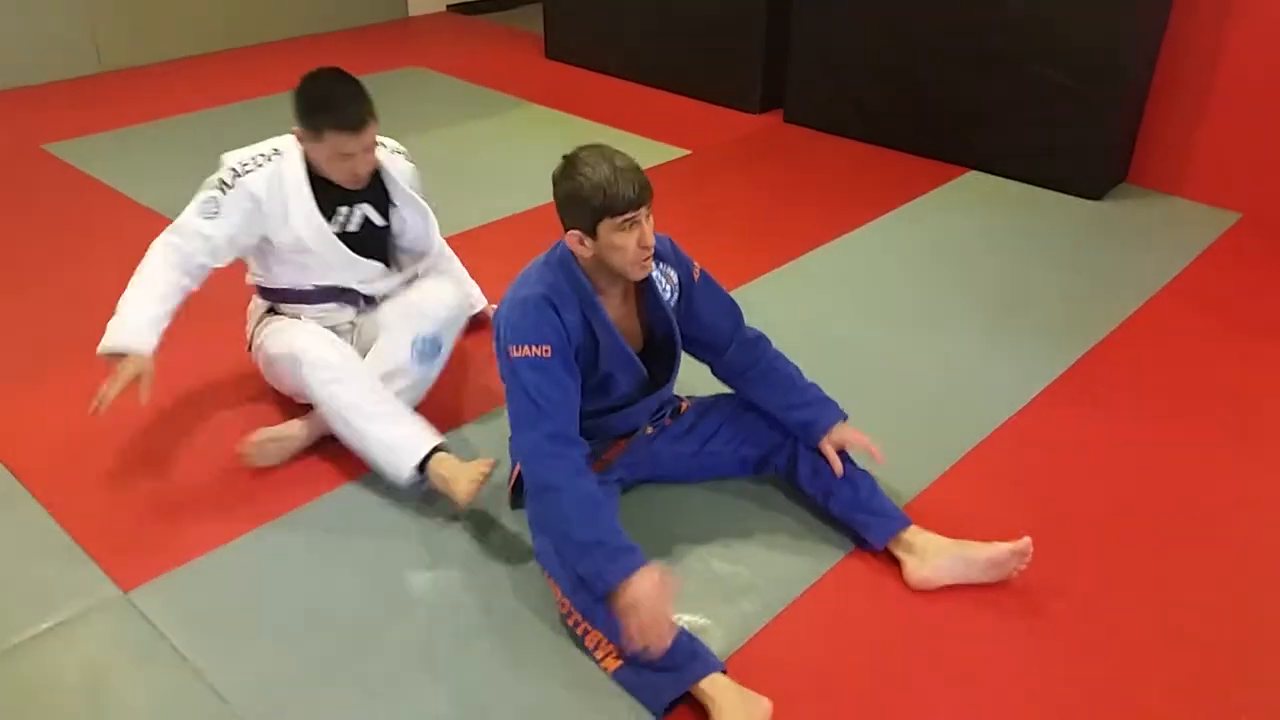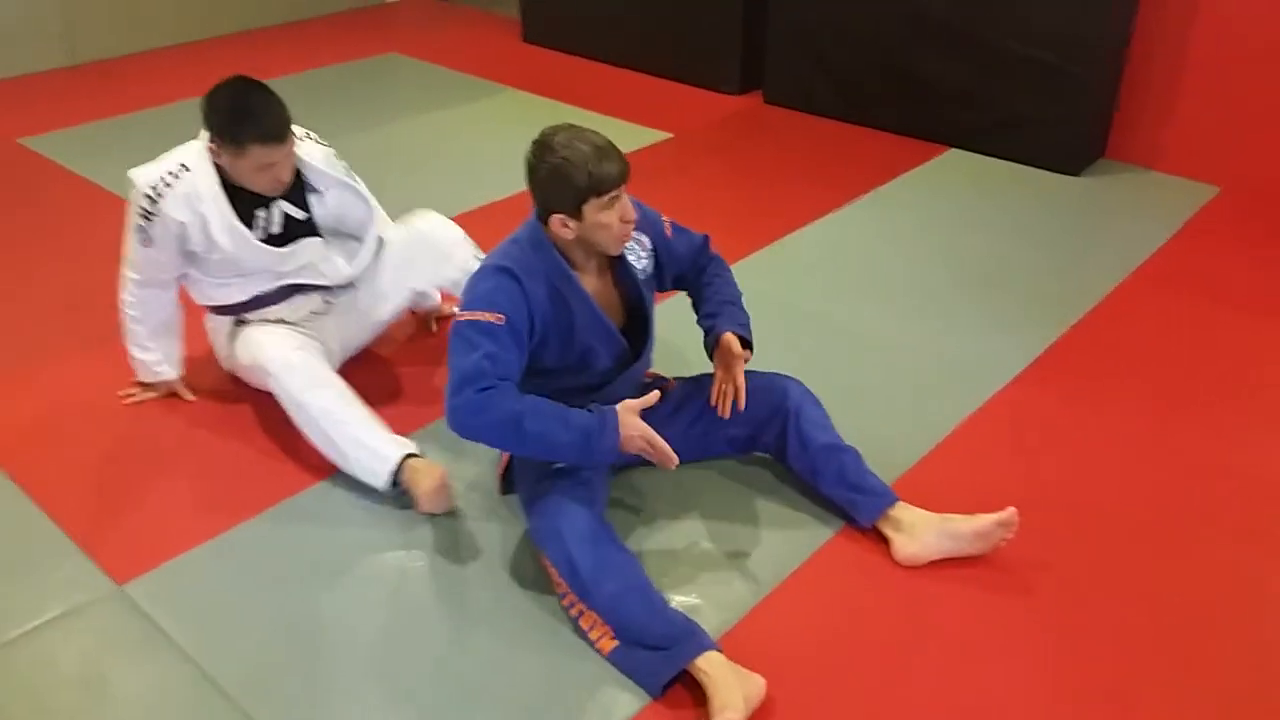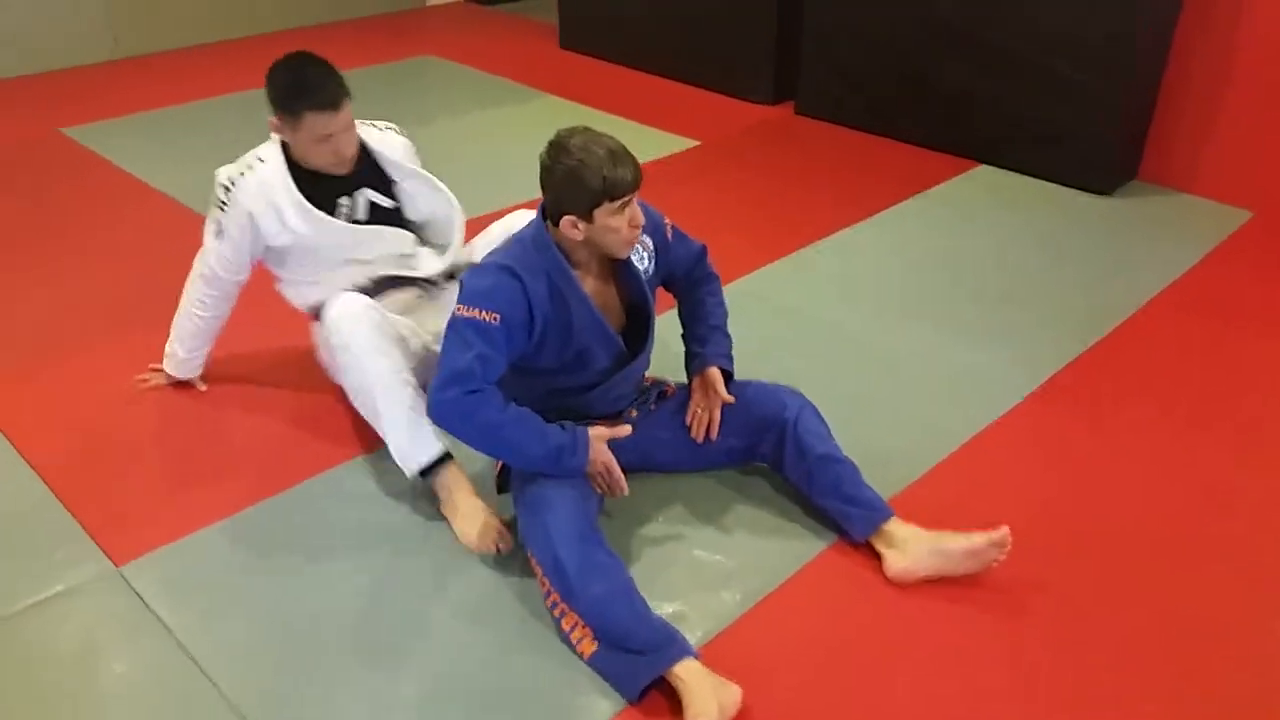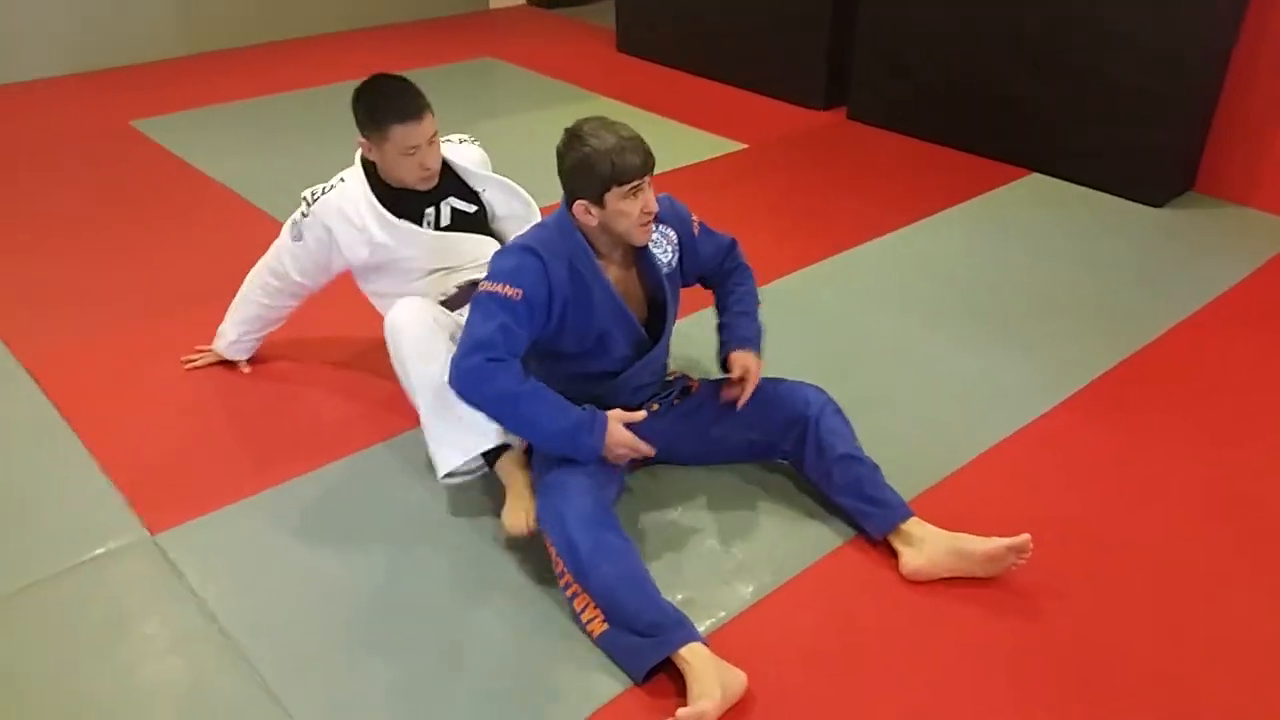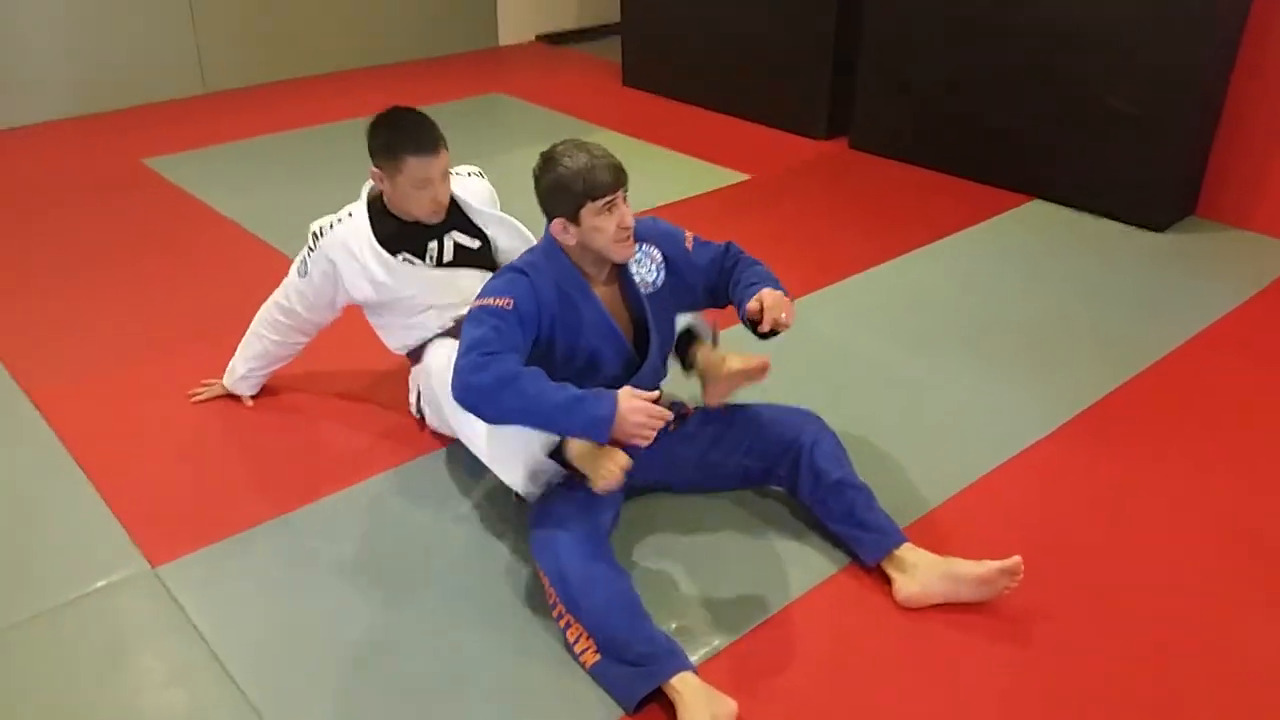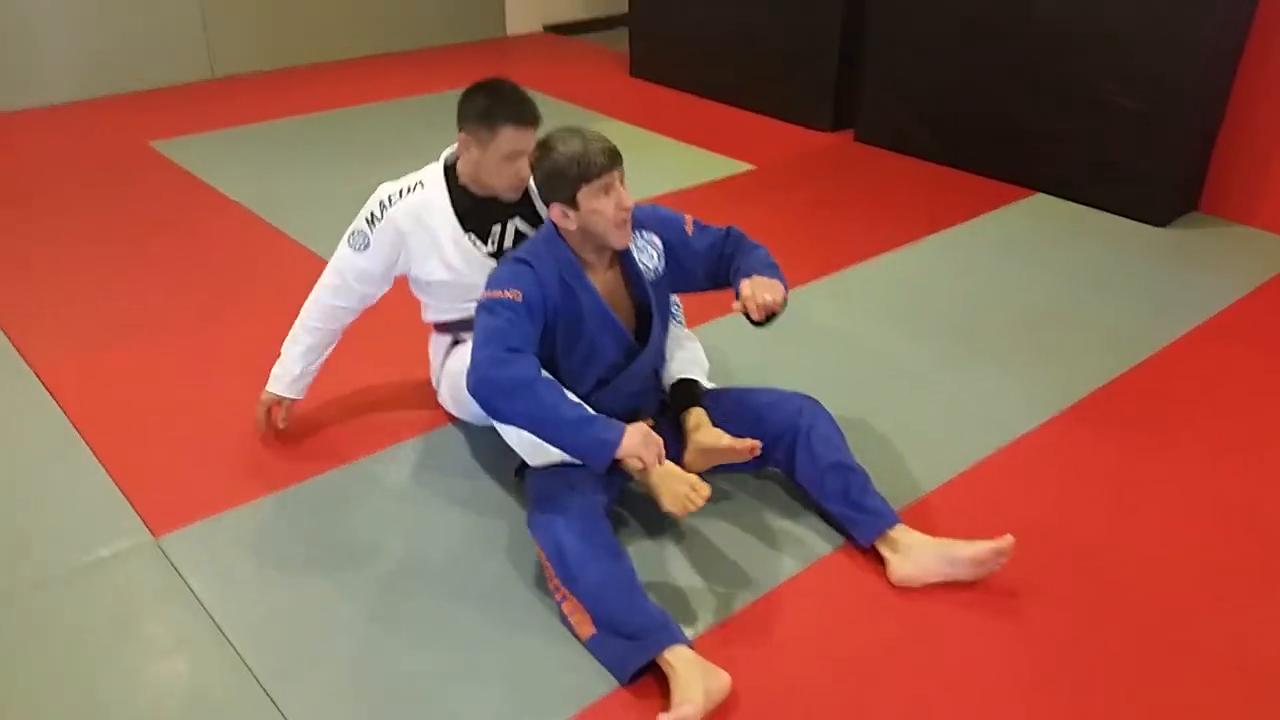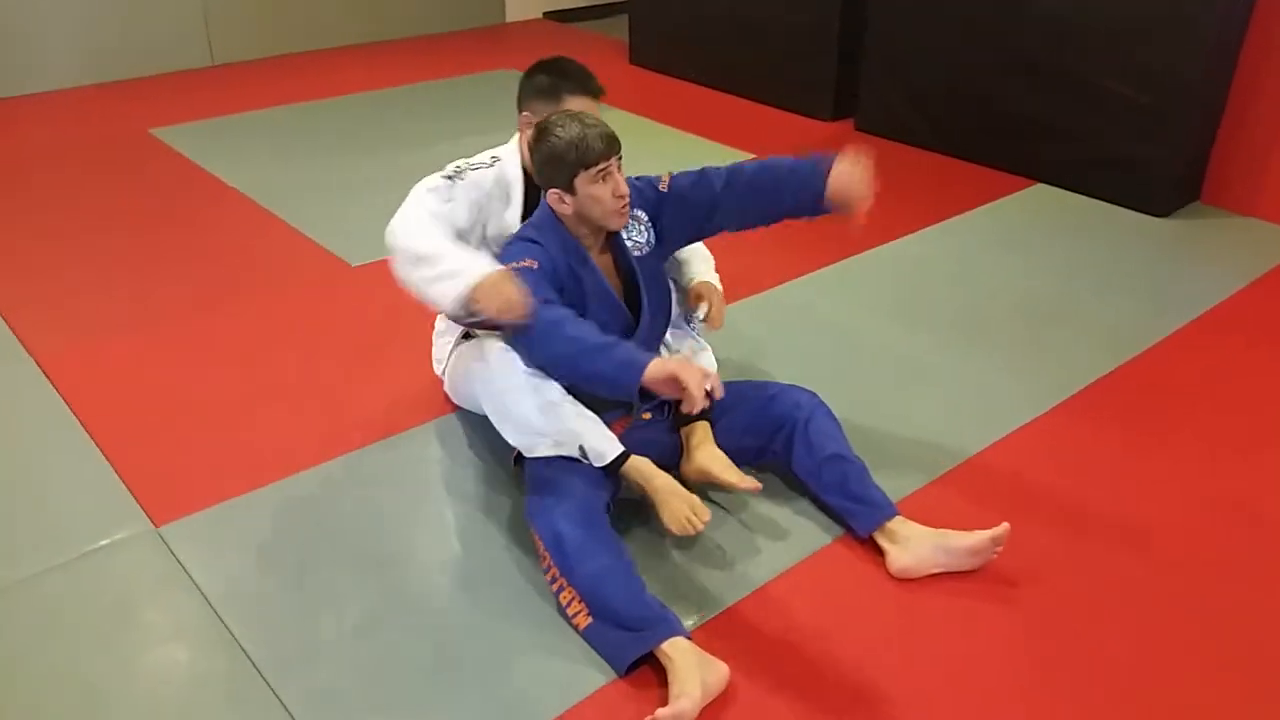
dt=0.4s
person 1, frame 1
left shoulder: (661, 261)
right shoulder: (535, 311)
left elbow: (737, 348)
right elbow: (550, 456)
left wrist: (821, 415)
right wrist: (621, 568)
left hip: (652, 424)
right hip: (572, 458)
left knee: (790, 428)
right knee: (579, 555)
left ankle: (914, 546)
person 1, frame 2
left shoulder: (634, 228)
right shoulder: (505, 285)
left elbow: (702, 264)
right elbow: (473, 406)
left wrist: (724, 332)
right wrist: (600, 433)
left hip: (634, 406)
right hip: (558, 440)
left knee: (777, 398)
right knee: (570, 532)
left ankle: (901, 522)
person 1, frame 3
left shoulder: (639, 230)
right shoulder: (506, 284)
left elbow: (697, 275)
right elbow: (454, 399)
left wrist: (710, 362)
right wrist: (570, 449)
left hip: (634, 410)
right hip: (556, 443)
left knee: (778, 410)
right knee: (558, 533)
left ankle: (894, 538)
person 1, frame 4
left shoulder: (664, 223)
right shoulder: (531, 265)
left elbow: (728, 266)
right elbow: (476, 371)
left wrist: (741, 343)
right wrist: (587, 433)
left hip: (657, 401)
right hip: (578, 430)
left knee: (802, 407)
right knee: (574, 515)
left ankle: (912, 537)
right ankle: (700, 667)
person 1, frame 5
left shoulder: (651, 243)
right shoulder: (524, 289)
left elbow: (729, 264)
right elbow: (477, 379)
left wrist: (763, 296)
right wrist: (598, 414)
left hip: (652, 427)
left knee: (795, 432)
right knee: (563, 545)
left ankle: (906, 564)
person 1, frame 6
left shoulder: (649, 229)
right shoulder: (526, 278)
left elbow: (730, 248)
right elbow: (495, 378)
left wrist: (760, 279)
right wrist: (606, 438)
left hip: (655, 413)
right hip: (577, 441)
left knee: (795, 416)
right knee: (563, 524)
left ankle: (901, 546)
right ankle: (685, 670)
person 1, frame 7
left shoulder: (642, 205)
right shoulder: (530, 257)
left elbow: (733, 190)
right elbow: (544, 334)
left wrist: (826, 178)
right wrist: (644, 368)
left hip: (659, 401)
left knee: (792, 408)
right knee: (562, 517)
left ankle: (900, 536)
right ankle: (684, 661)
person 2, frame 1
left shoulder: (394, 165)
right shoulder: (256, 178)
left elbow: (426, 246)
right elbow: (178, 251)
left wrist: (473, 303)
right wrist: (132, 343)
left hip: (376, 319)
right hip: (295, 325)
left knee: (442, 301)
right knee: (323, 358)
left ankle: (313, 428)
right ankle: (438, 466)
person 2, frame 2
left shoulder: (310, 155)
right shoulder: (168, 195)
left elbow: (368, 226)
right elbow: (147, 285)
left wrist: (417, 289)
right wrist: (159, 369)
left hip: (342, 299)
right hip: (263, 327)
left knee: (428, 231)
right knee: (285, 362)
right ankle: (408, 469)
person 2, frame 3
left shoulder: (386, 144)
right shoulder: (251, 190)
left elbow: (441, 220)
right elbow: (216, 280)
left wrist: (460, 277)
right wrist: (183, 362)
left hip: (438, 298)
right hip: (360, 322)
left knee: (523, 229)
right knee: (352, 317)
right ankle: (448, 482)
person 2, frame 4
left shoulder: (465, 157)
right shoulder: (336, 208)
left elbow: (522, 222)
right elbow: (279, 279)
right wrist: (233, 344)
right hip: (452, 332)
right knee: (409, 318)
right ankle: (509, 469)
person 2, frame 5
left shoulder: (472, 189)
right shoulder: (340, 243)
left elbow: (524, 262)
right elbow: (289, 314)
right wrist: (241, 378)
right hip: (454, 367)
right knee: (447, 359)
left ankle: (703, 358)
right ankle: (577, 455)
person 2, frame 6
right shoulder: (403, 212)
right elbow: (339, 294)
right wrist: (289, 378)
right hip: (472, 354)
left ankle: (695, 427)
right ankle: (643, 462)
person 2, frame 7
right shoulder: (482, 181)
right elbow: (412, 232)
left wrist: (700, 276)
right wrist: (477, 278)
right hip: (481, 343)
left knee: (668, 299)
right knee: (500, 367)
left ankle: (699, 443)
right ankle: (646, 475)
